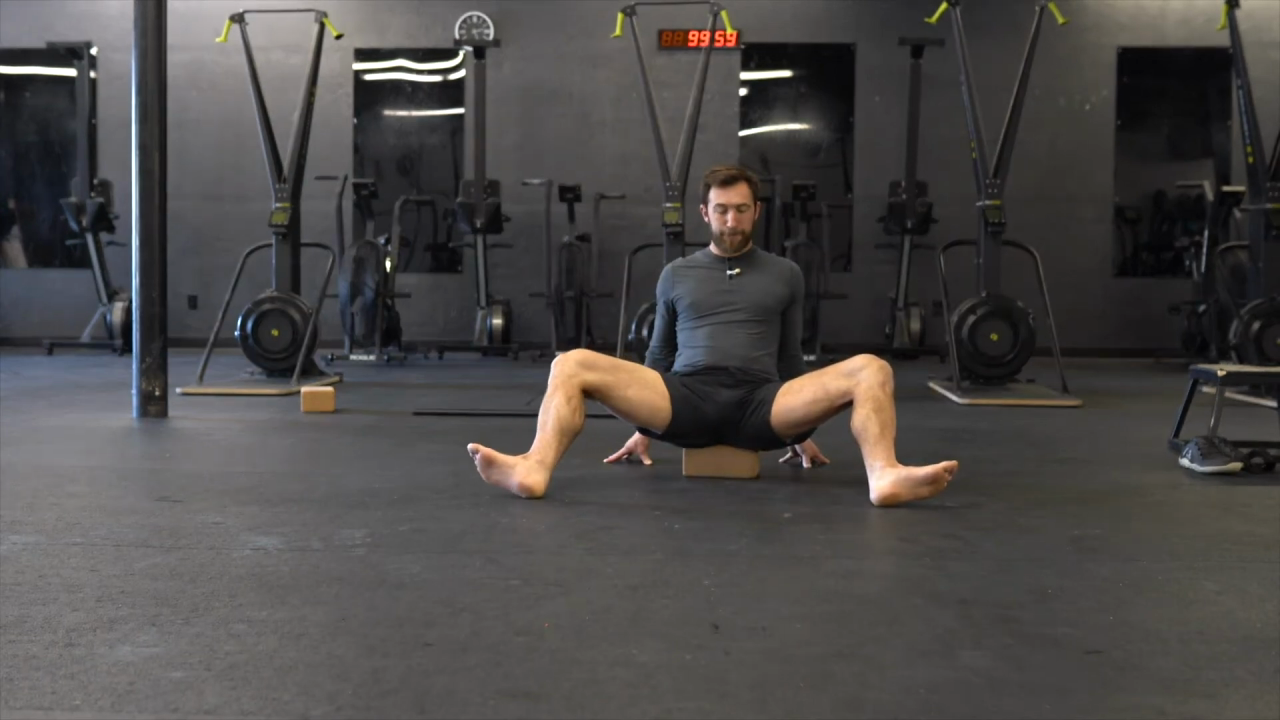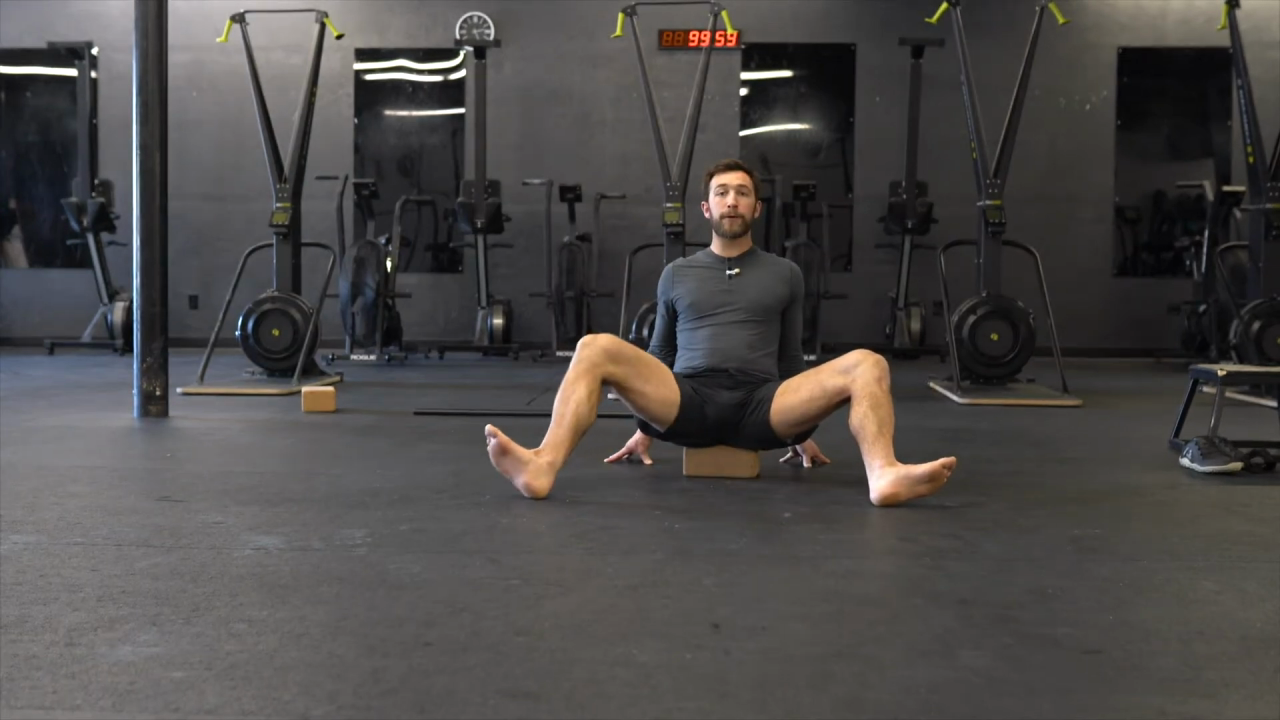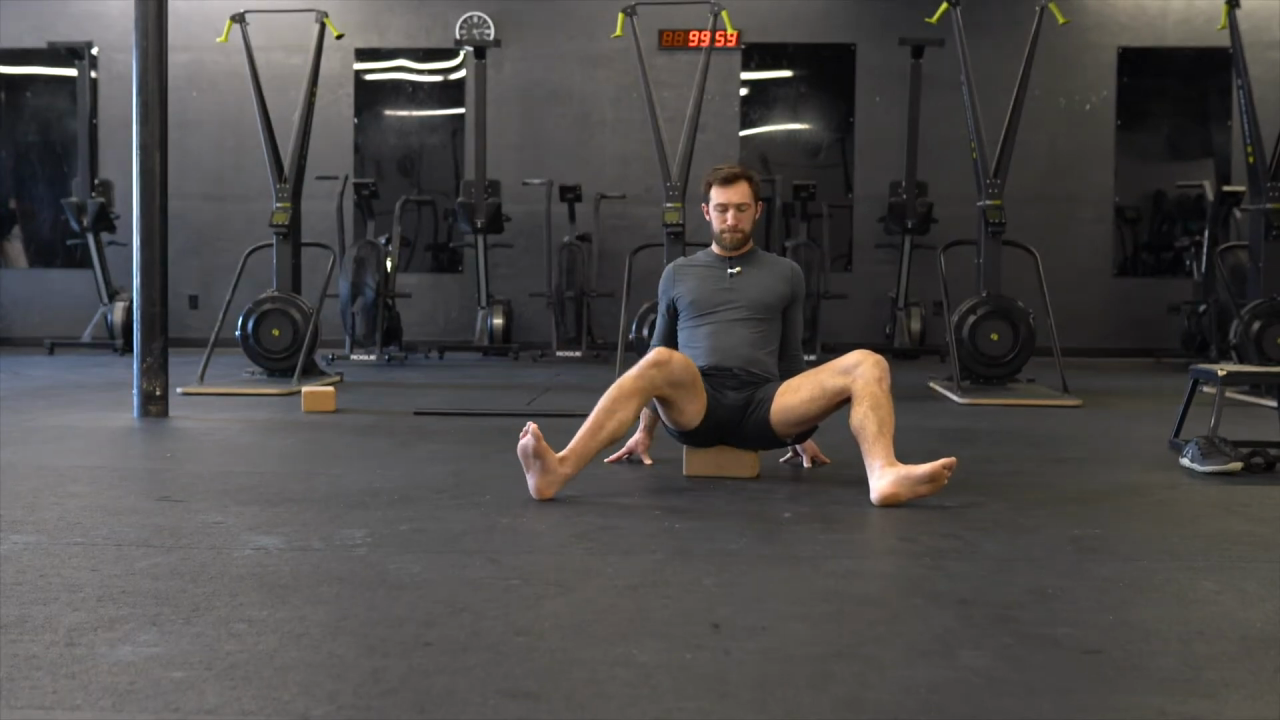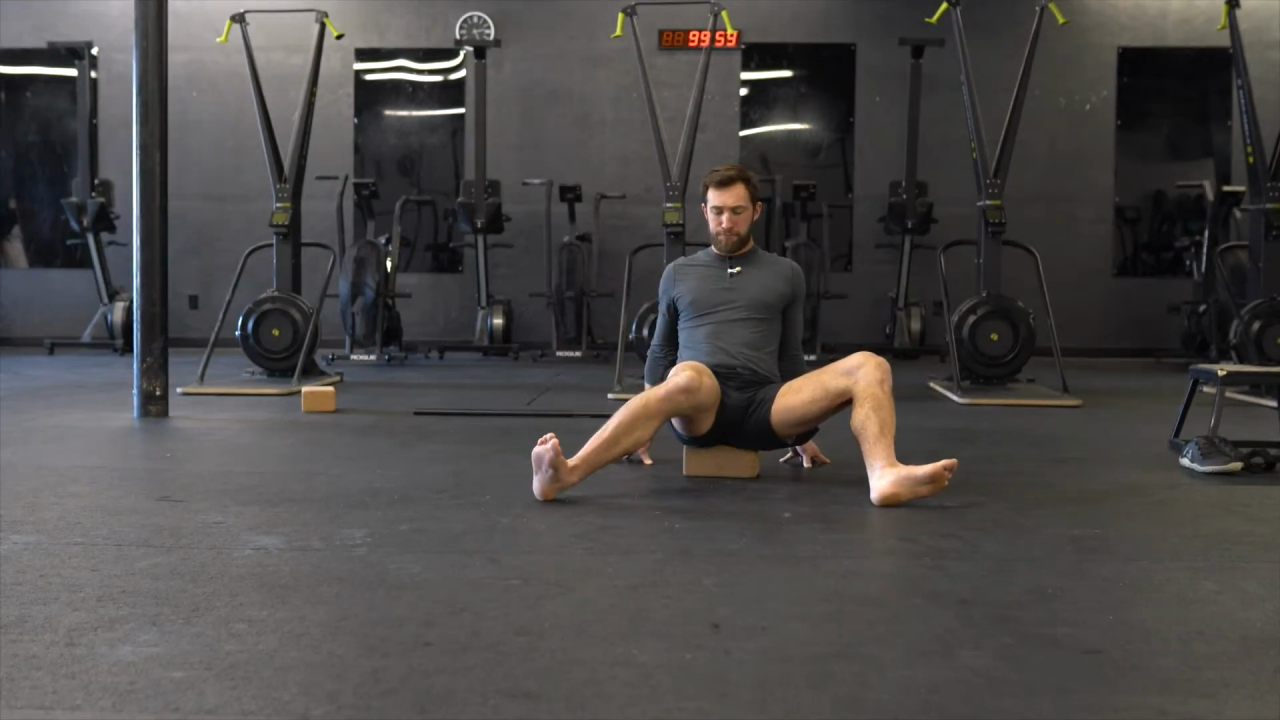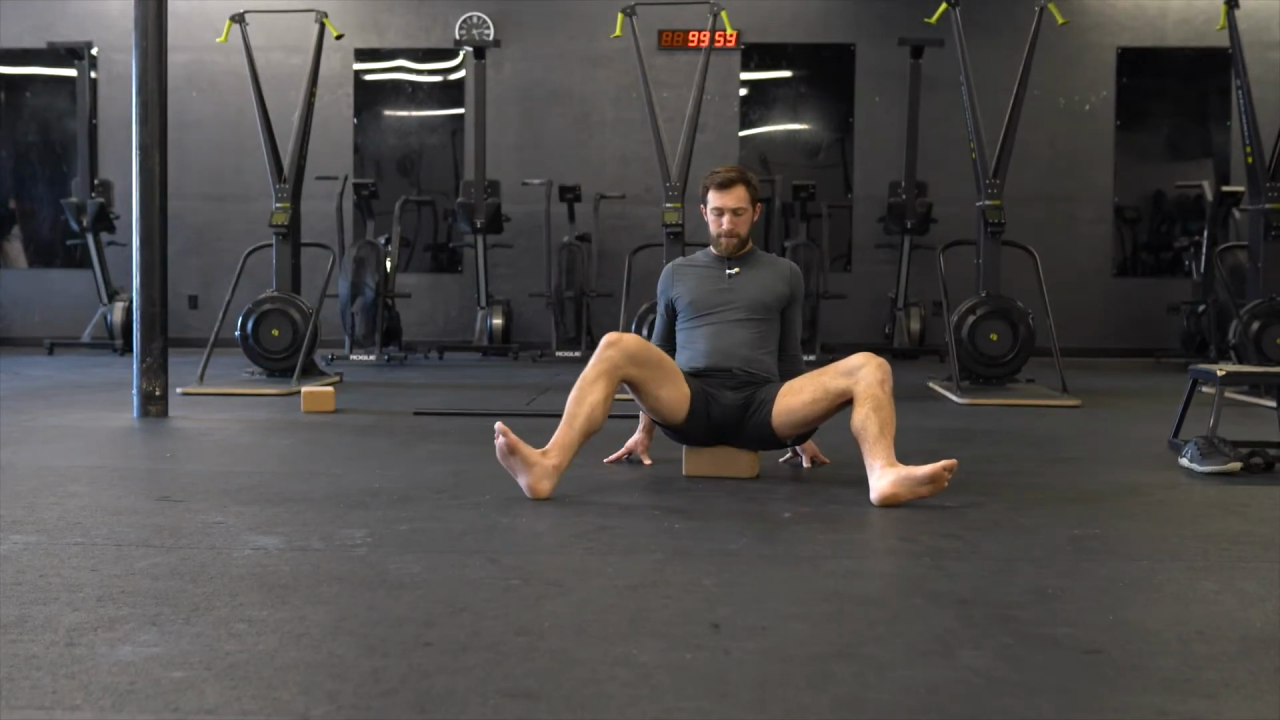
dt=0.5s
person 1, frame 1
left shoulder: (785, 275)
right shoulder: (676, 275)
left elbow: (789, 358)
right elbow: (660, 355)
left wrist: (800, 429)
right wrist: (643, 426)
left hip: (758, 404)
right hip: (688, 400)
left knee: (871, 370)
right knee: (572, 366)
left ankle: (884, 476)
right ankle: (535, 469)
person 1, frame 2
left shoulder: (784, 274)
right shoulder: (677, 274)
left elbow: (790, 358)
right elbow: (661, 355)
left wrist: (801, 429)
right wrist: (645, 428)
left hip: (758, 406)
right hip: (688, 404)
left knee: (867, 365)
right knee: (597, 347)
left ankle: (884, 475)
right ankle: (545, 466)
person 1, frame 3
left shoulder: (785, 274)
right shoulder: (678, 274)
right elbow: (664, 357)
left wrist: (800, 428)
right wrist: (646, 427)
left hip: (761, 406)
right hip: (694, 406)
left knee: (867, 365)
right knee: (660, 361)
left ankle: (884, 475)
right ankle: (561, 469)
person 1, frame 4
left shoulder: (785, 274)
right shoulder: (678, 274)
right elbow: (661, 354)
left wrist: (801, 430)
right wrist: (646, 429)
left hip: (763, 406)
right hip: (696, 411)
left knee: (869, 367)
right knee: (690, 378)
left ankle: (885, 475)
right ankle: (567, 473)
person 1, frame 5
left shoulder: (784, 274)
right shoulder: (677, 274)
left elbow: (789, 358)
right elbow: (660, 354)
left wrist: (799, 428)
right wrist: (644, 429)
left hip: (760, 406)
right hip: (690, 405)
left knee: (869, 368)
right knee: (619, 347)
left ankle: (884, 475)
right ankle: (549, 466)
